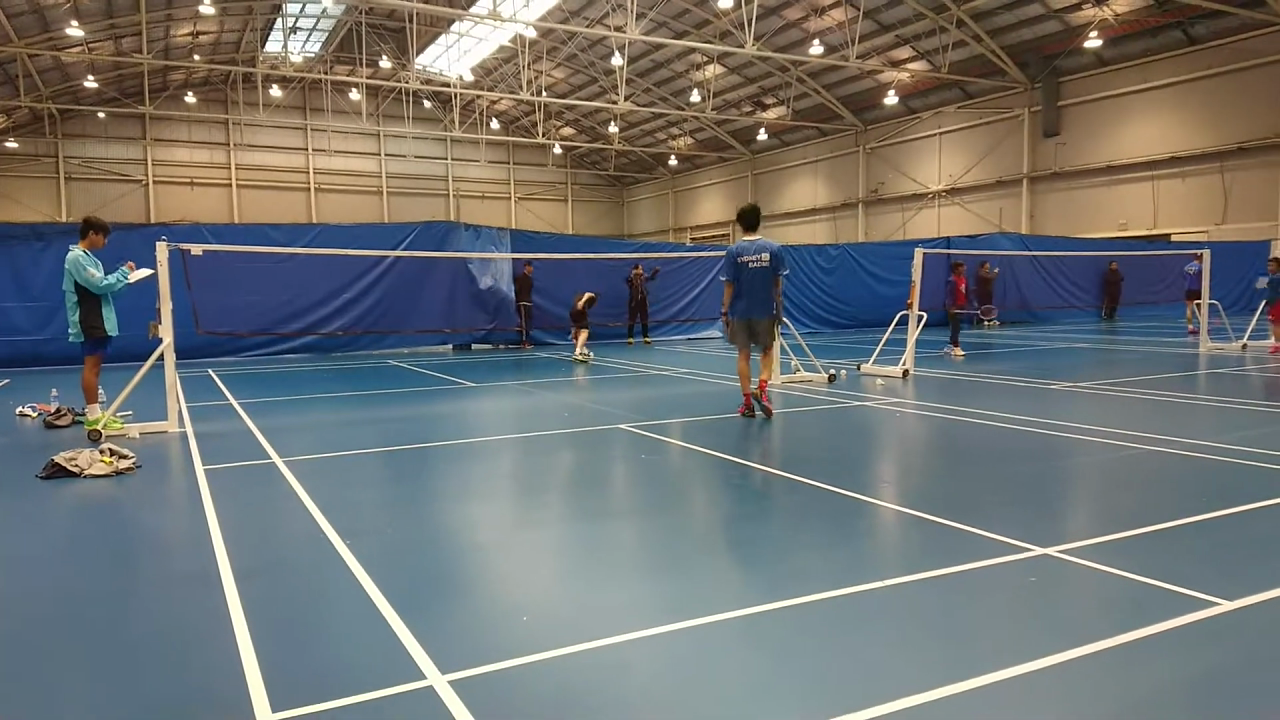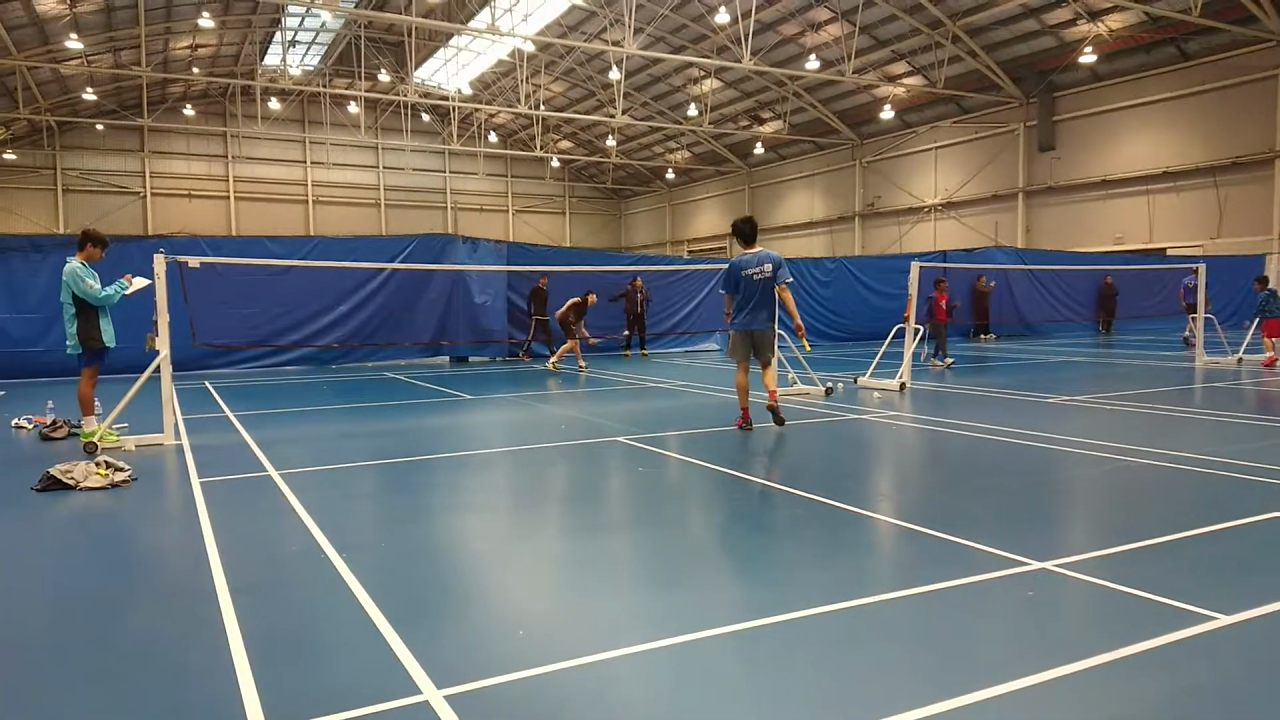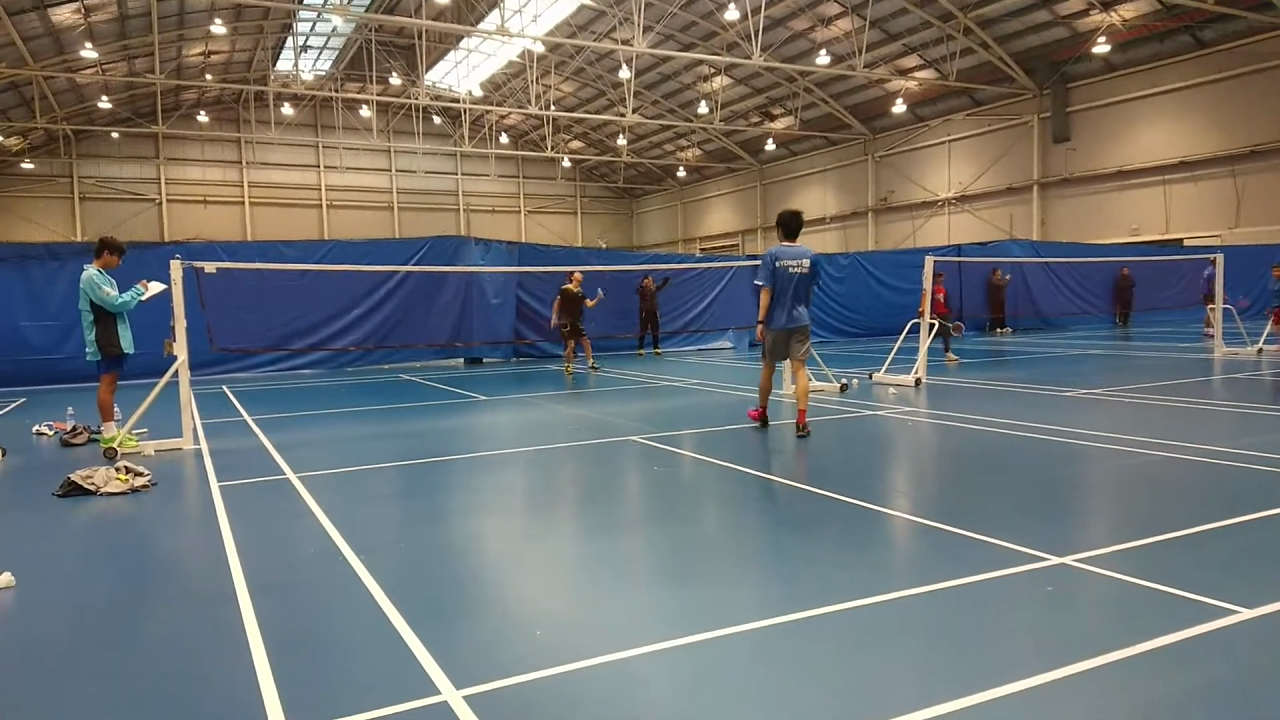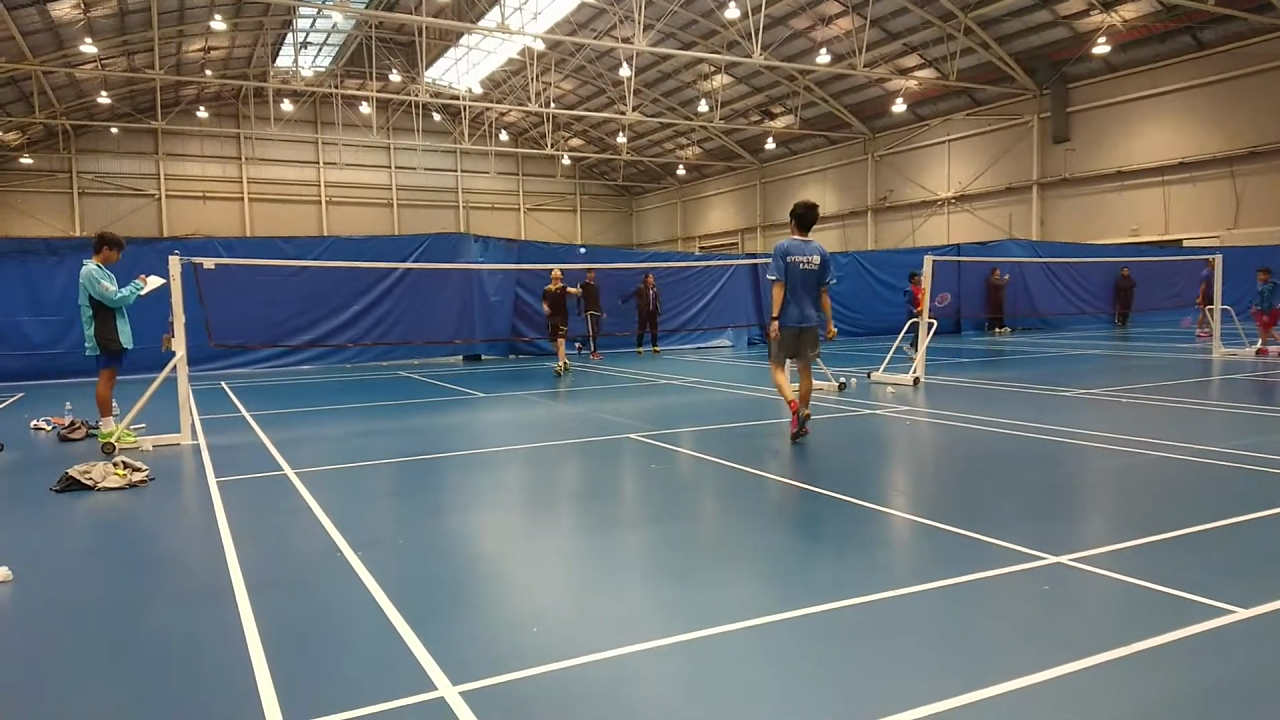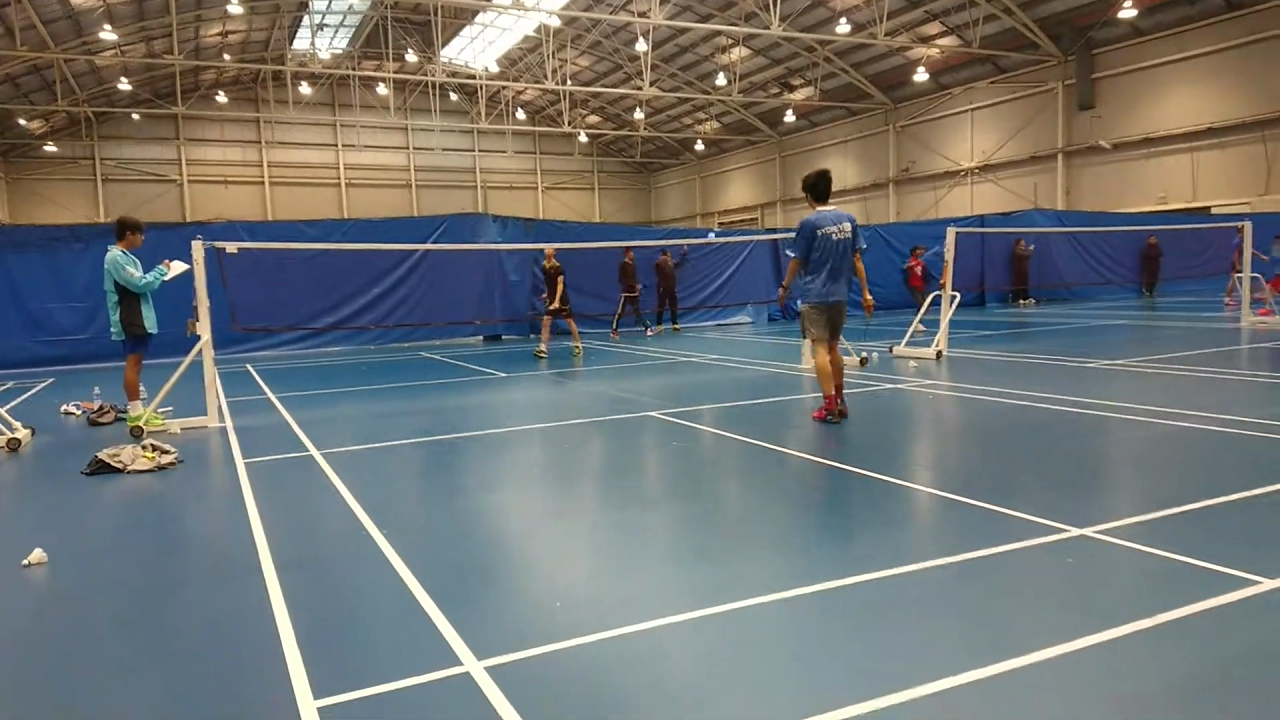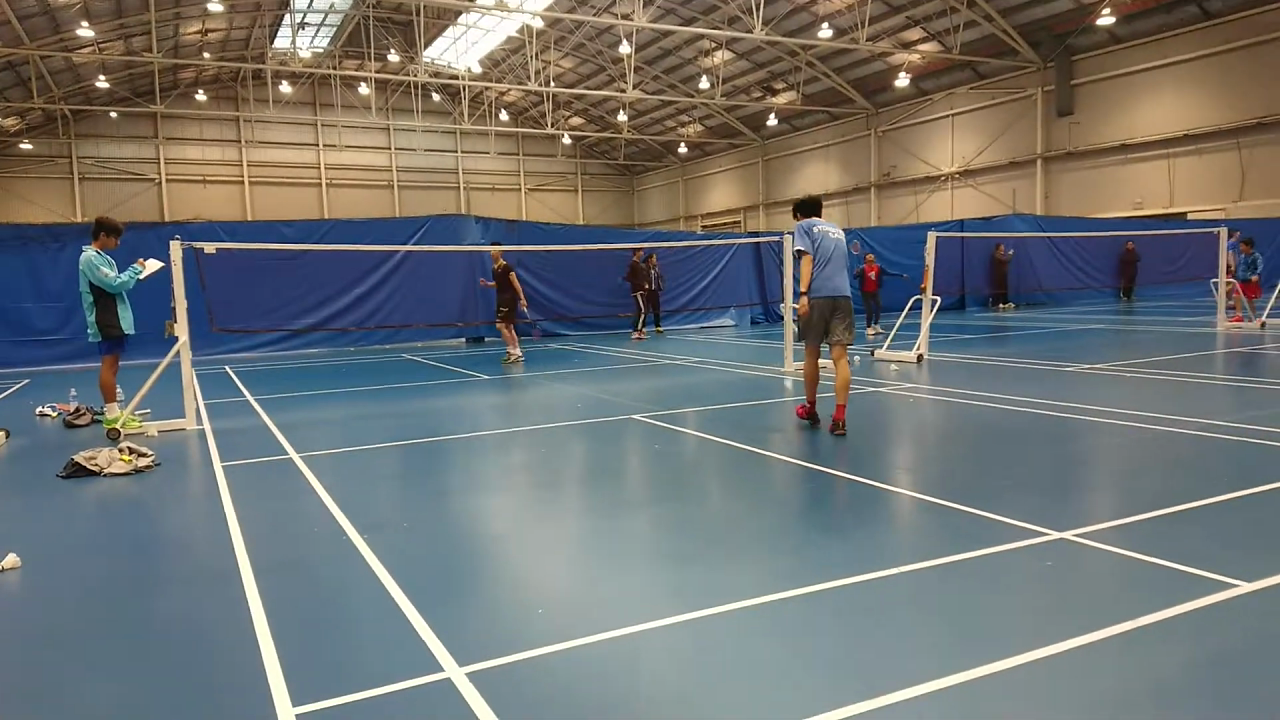
dt=0.4s
person 1, frame 1
left shoulder: (733, 251)
right shoulder: (773, 249)
left elbow: (729, 286)
right elbow: (778, 283)
left wrist: (724, 311)
right wrist: (778, 310)
left hip: (739, 312)
right hip: (765, 311)
left knee: (744, 354)
right knee: (767, 350)
left ankle: (747, 403)
right ankle: (762, 390)
person 1, frame 2
left shoulder: (735, 264)
right shoulder: (775, 259)
left elbow: (729, 296)
right elbow: (783, 290)
left wrist: (728, 312)
right wrist: (796, 318)
left hip: (741, 324)
right hip: (765, 323)
left knee: (742, 368)
right knee: (767, 365)
left ankle: (745, 416)
right ankle: (773, 399)
person 1, frame 3
left shoulder: (772, 254)
right shoulder: (810, 256)
left elbow: (766, 291)
left wrist: (760, 321)
left hip: (776, 322)
right hip: (801, 321)
left knee: (769, 367)
right knee: (799, 368)
left ankle: (762, 412)
right ankle: (801, 421)
person 1, frame 4
left shoulder: (782, 248)
right shoulder: (821, 252)
left elbow: (778, 287)
right elbow: (823, 291)
left wrist: (774, 318)
right wrist: (829, 323)
left hip: (786, 320)
right hip: (810, 321)
left knee: (778, 368)
right knee: (805, 370)
left ankle: (796, 411)
right ankle: (802, 415)
person 1, frame 5
left shoulder: (809, 223)
right shoulder: (848, 220)
left elbow: (797, 261)
right elbow: (857, 260)
left wrist: (785, 286)
right wrist: (865, 292)
left hip: (815, 296)
right hip: (840, 294)
left knee: (820, 349)
right knee: (833, 346)
left ankle: (830, 406)
right ankle: (839, 398)
person 1, frame 6
left shoulder: (804, 226)
right shoulder: (838, 231)
left elbow: (807, 259)
left wrist: (802, 294)
left hip: (818, 293)
right hip: (842, 294)
left knee: (811, 353)
right knee: (840, 357)
left ankle: (810, 409)
right ankle: (839, 418)
person 2, frame 1
left shoulder: (86, 257)
right shoulder: (77, 258)
right elbow: (99, 285)
left wrist: (122, 277)
right wrist: (124, 272)
left hip: (97, 321)
right hip: (90, 323)
left knee: (94, 367)
right knee: (91, 367)
left ankle: (95, 413)
right ankle: (93, 417)
person 2, frame 2
left shoulder: (82, 269)
right shoulder: (75, 269)
left elbow: (95, 298)
right elbow: (98, 297)
left wrist: (119, 289)
right wrist: (122, 284)
left hip: (95, 332)
right hip: (87, 334)
left knee: (91, 379)
right knee: (88, 379)
left ankle: (91, 425)
right ankle: (89, 429)
person 2, frame 3
left shoulder: (101, 276)
right shoulder: (92, 277)
left elbow: (112, 304)
right elbow: (115, 303)
left wrist: (136, 295)
right wrist: (138, 289)
left hip: (113, 339)
right hip: (106, 341)
left knee: (110, 385)
right knee: (107, 385)
left ankle: (111, 431)
right ankle: (109, 435)
person 2, frame 4
left shoulder: (100, 271)
right shoulder: (91, 272)
left elbow: (112, 299)
right elbow: (114, 298)
left wrist: (135, 289)
right wrist: (137, 284)
left hip: (112, 334)
right hip: (105, 335)
left knee: (109, 380)
right knee: (106, 380)
left ankle: (109, 426)
right ankle: (106, 430)
person 2, frame 5
left shoulder: (124, 257)
right shoulder: (116, 258)
left elbow: (137, 284)
right elbow: (139, 284)
left wrist: (159, 274)
right wrist: (161, 270)
left hip: (137, 318)
right hip: (130, 321)
left knee: (136, 364)
right knee: (133, 364)
left ankle: (137, 409)
right ankle: (135, 413)
person 2, frame 6
left shoulder: (100, 257)
right shoulder: (91, 258)
right elbow: (114, 284)
left wrist: (134, 274)
right wrist: (136, 269)
left hip: (114, 320)
right hip: (106, 321)
left knee: (112, 366)
right knee: (109, 366)
left ankle: (113, 411)
right ankle: (111, 415)
